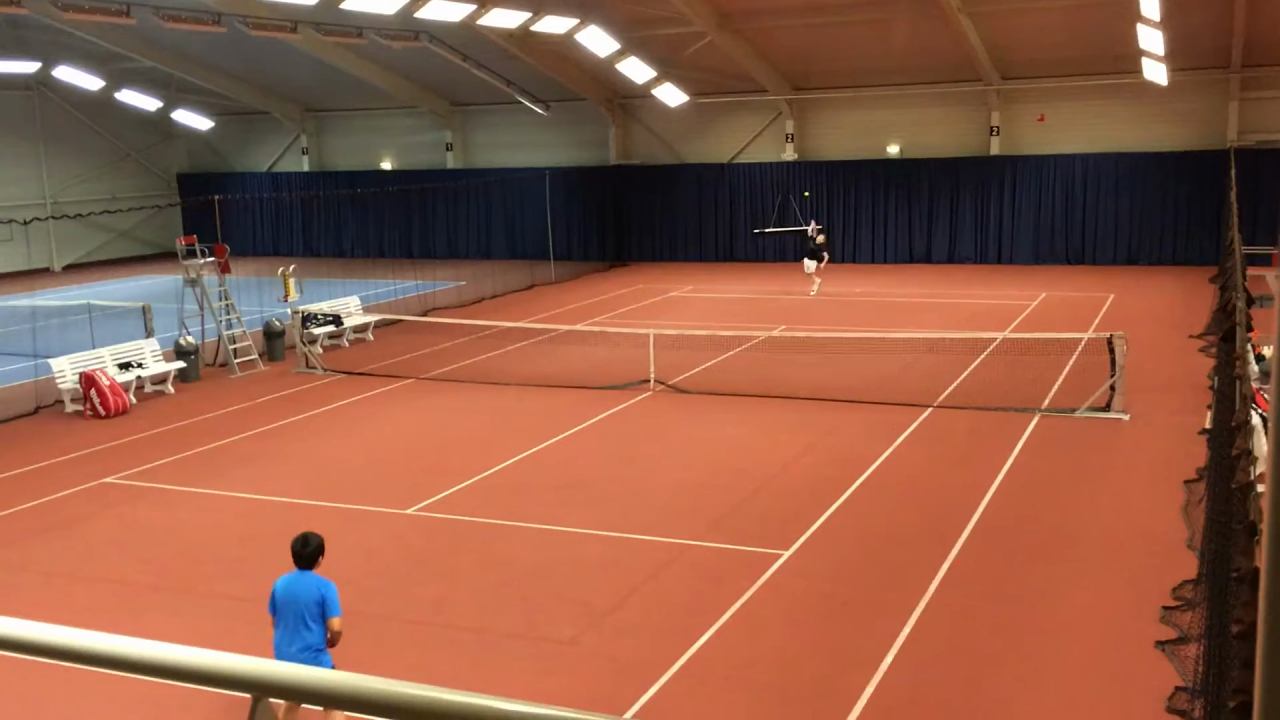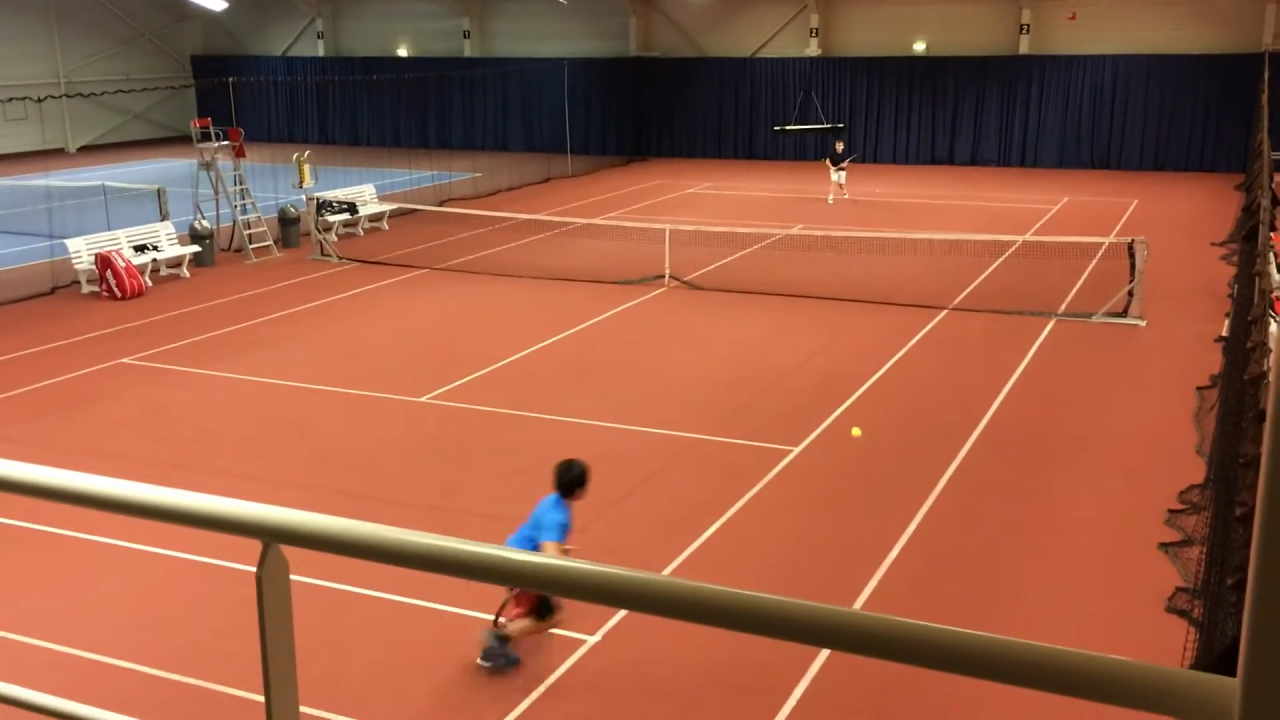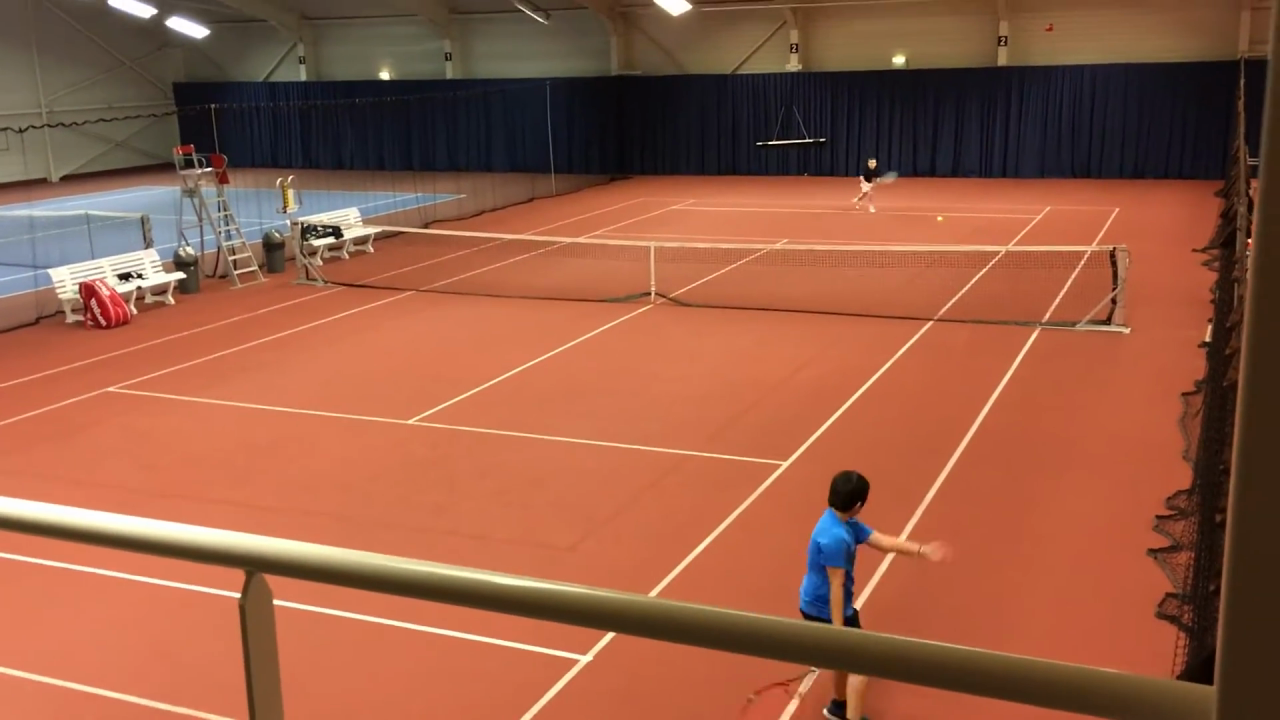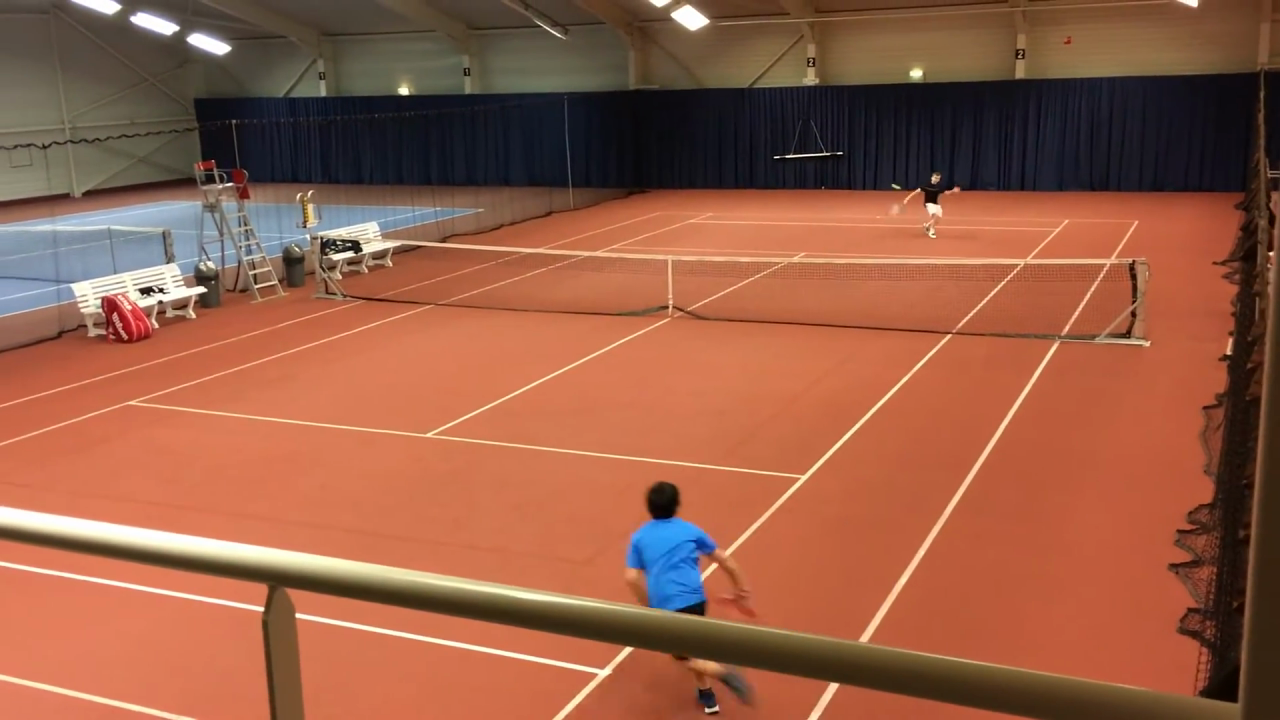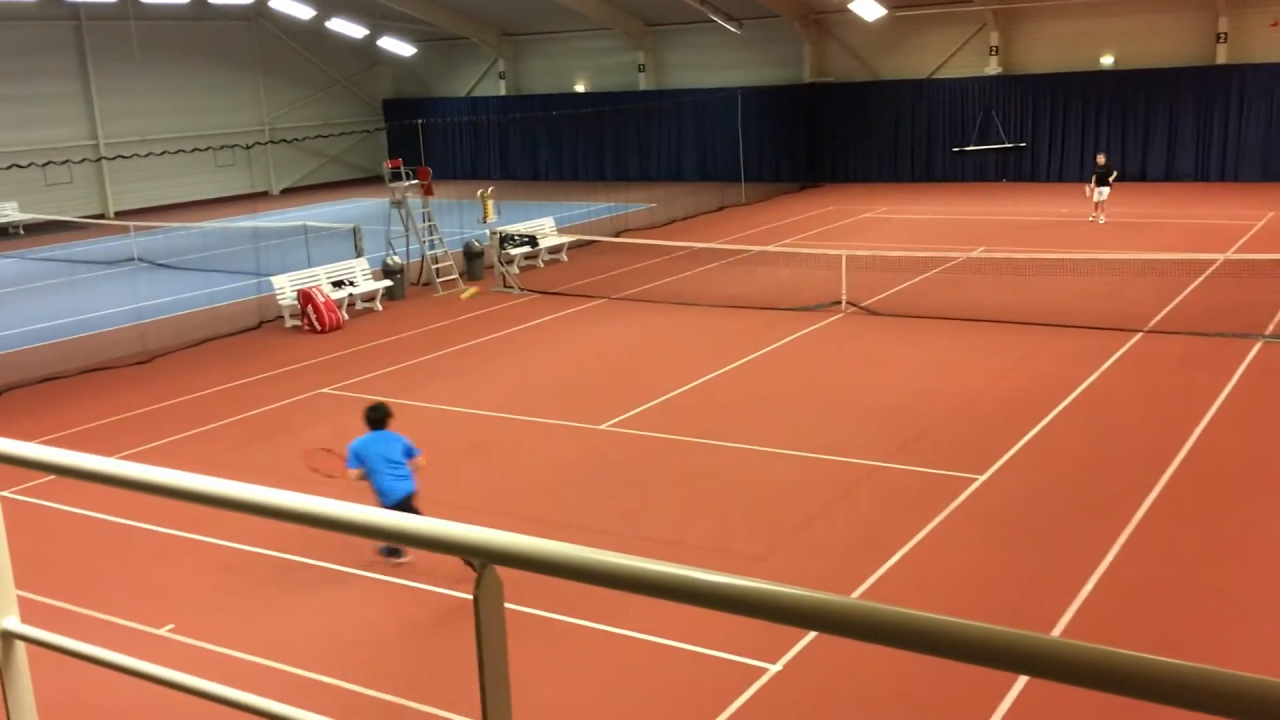
dt=1s
person 1, frame 1
left shoulder: (280, 584)
right shoulder: (325, 586)
left elbow: (275, 622)
right elbow: (336, 628)
right wrist: (332, 641)
left hip: (284, 658)
right hip: (315, 659)
left knee: (293, 699)
person 1, frame 2
left shoulder: (553, 501)
right shoulder: (554, 516)
right elbow: (549, 551)
left wrist: (560, 548)
right knee: (549, 618)
left ankle: (492, 654)
right ankle: (500, 638)
person 1, frame 3
left shoulder: (844, 522)
right shoulder: (834, 538)
left elbow: (880, 540)
right elbow: (836, 585)
left wrist: (921, 549)
right wrist: (838, 630)
left hip: (821, 605)
right hip: (824, 610)
person 1, frame 4
left shoulder: (639, 537)
right shoulder: (690, 530)
left elbow: (632, 578)
right elbow: (723, 560)
left wrist: (645, 601)
right wrist: (739, 585)
left hip: (664, 605)
right hip: (694, 598)
left knee: (686, 656)
left ankle: (724, 674)
right ankle: (707, 694)
person 1, frame 5
left shoulder: (356, 445)
right shoulder: (399, 439)
left elbow: (353, 474)
right elbow: (419, 462)
left wrist: (366, 473)
left hip: (390, 495)
right hip: (406, 488)
right ankle: (395, 550)
